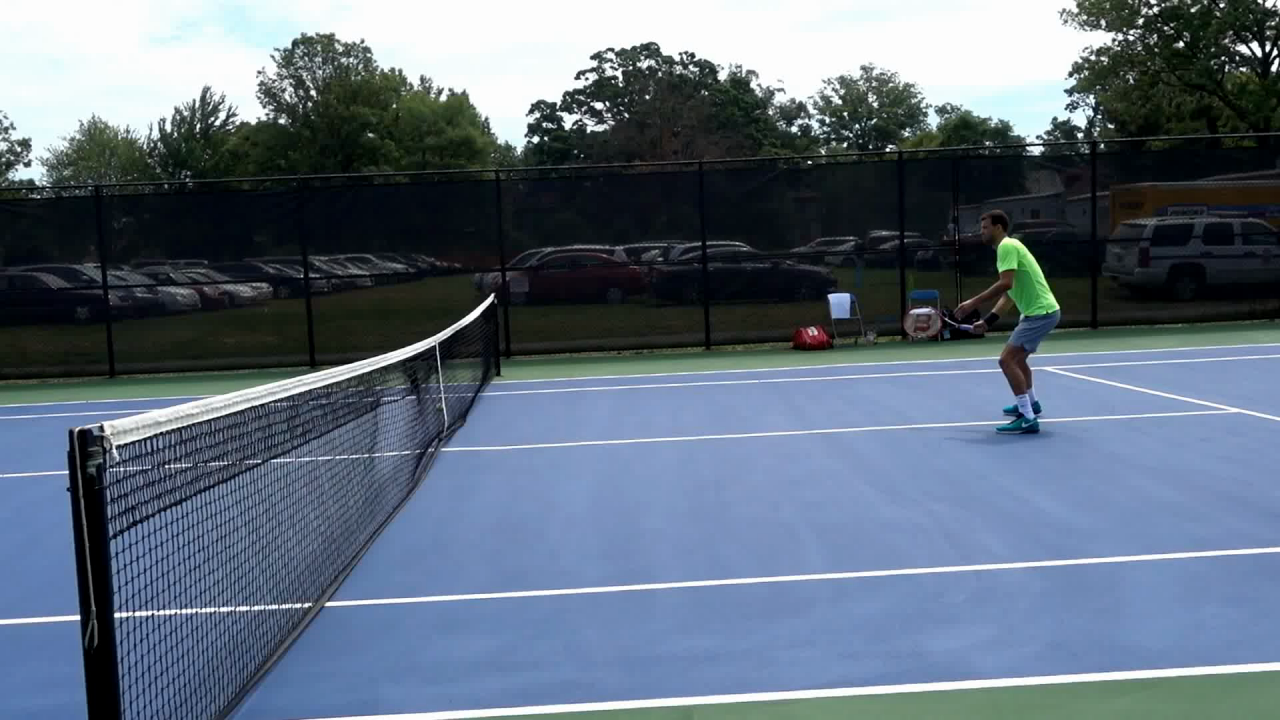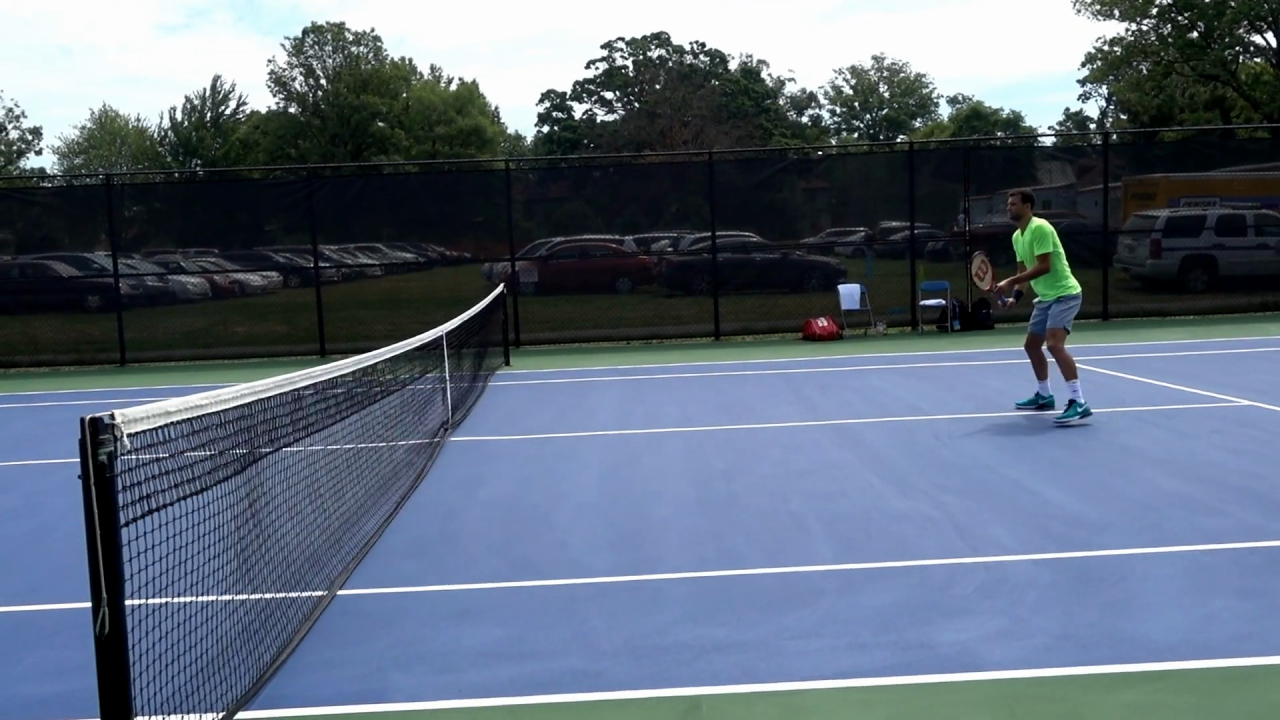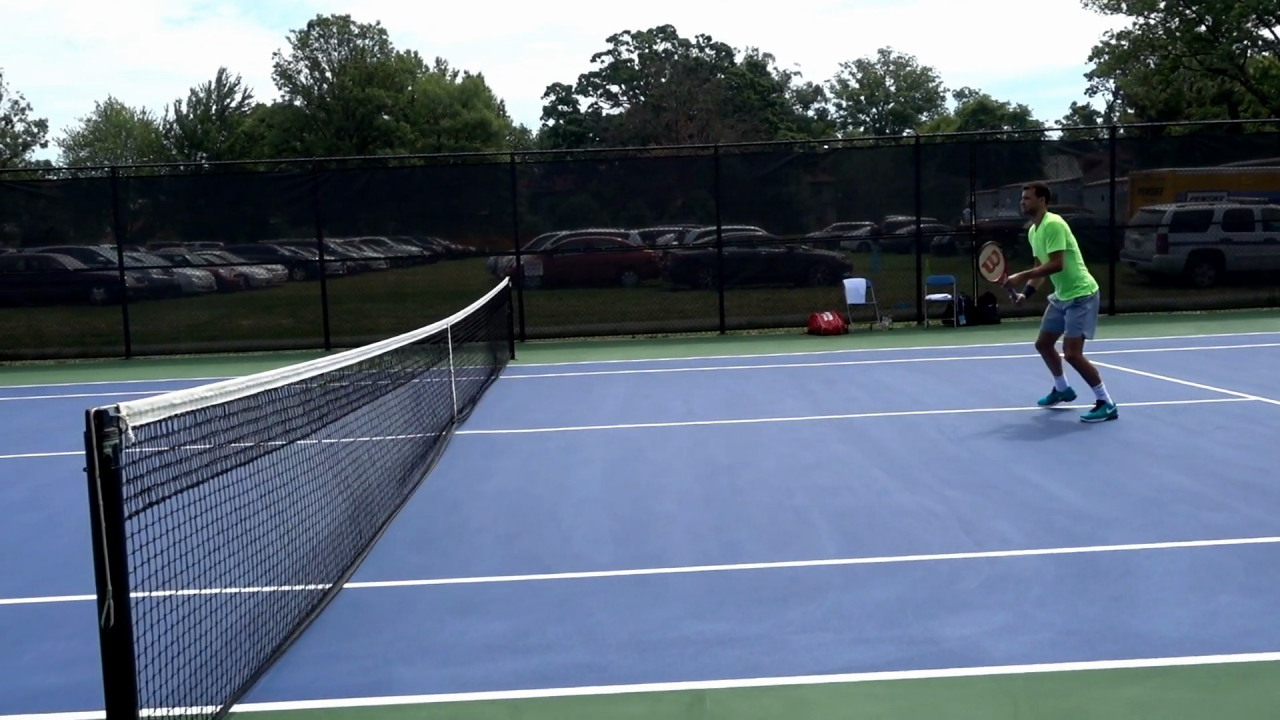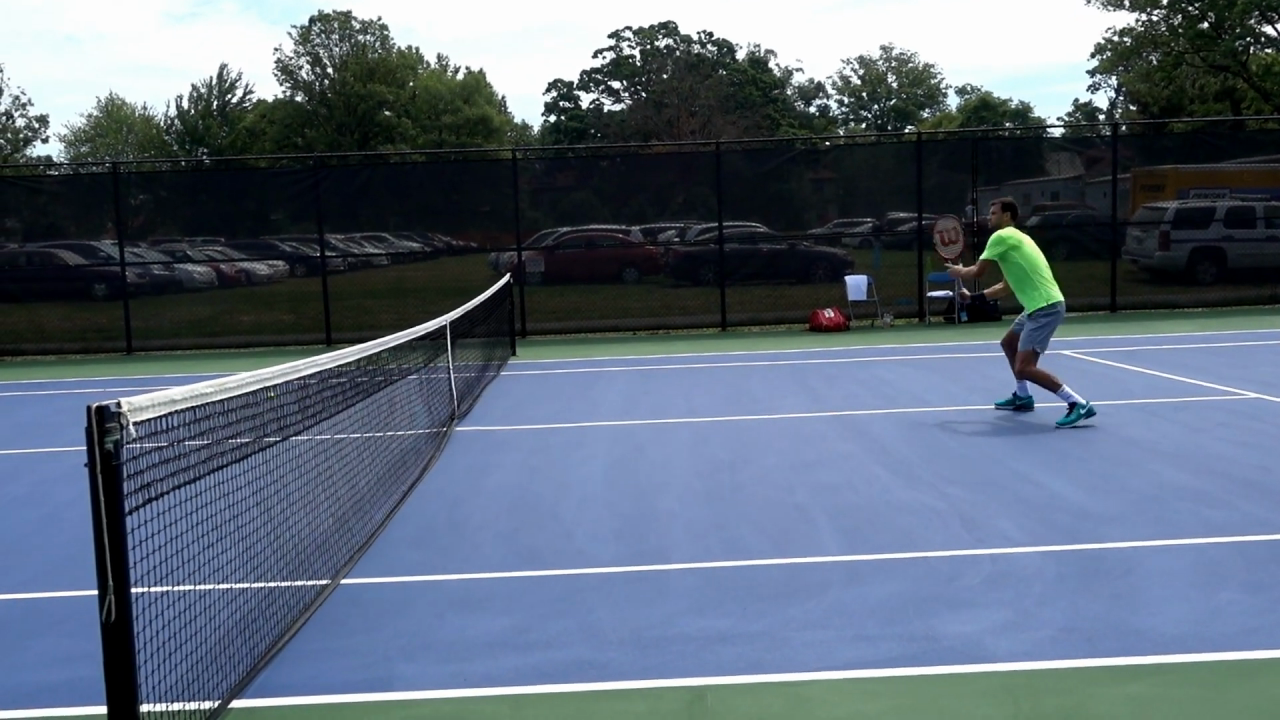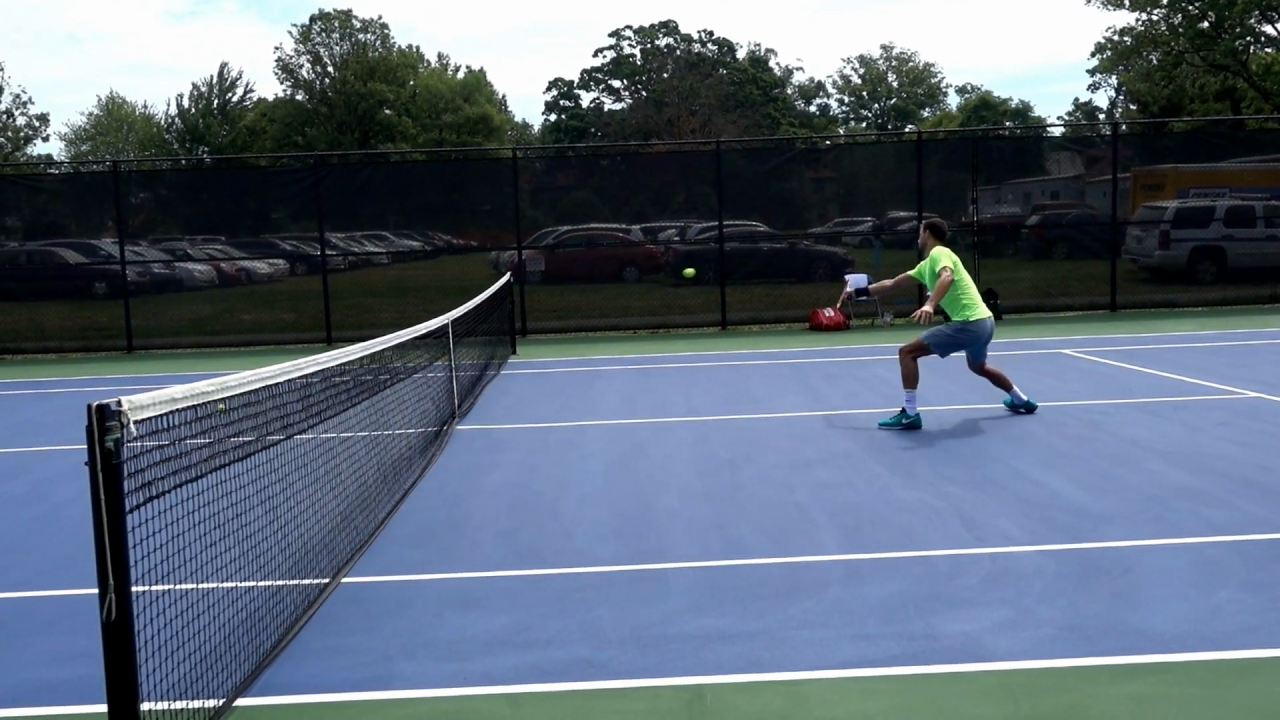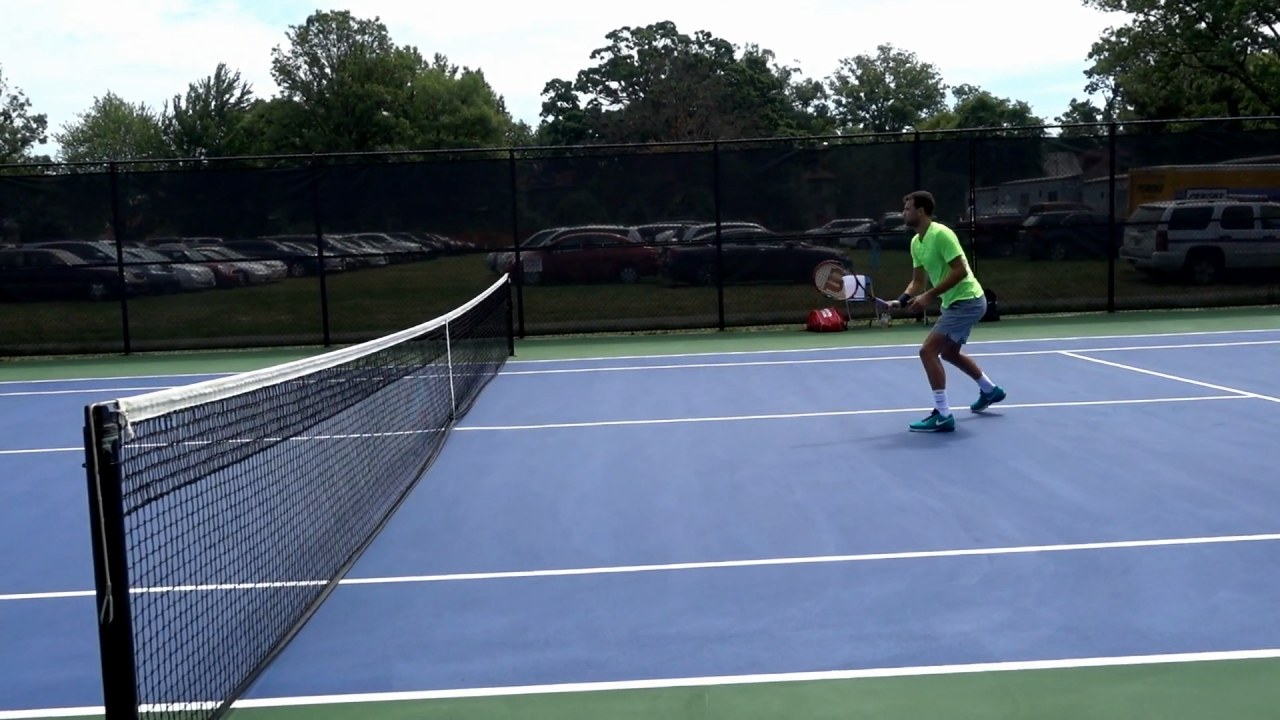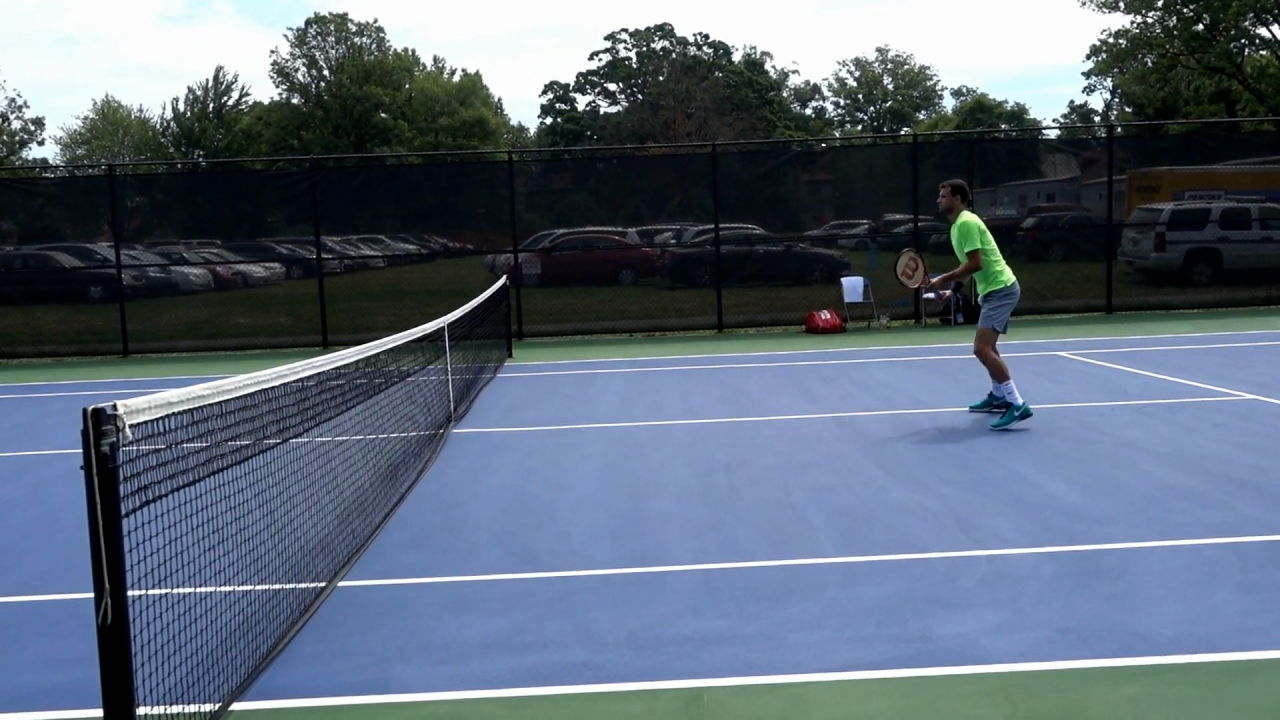
dt=0.5s
person 1, frame 1
left shoulder: (1008, 246)
right shoulder: (1003, 252)
left elbow: (1005, 285)
right elbow: (1007, 296)
left wrist: (973, 302)
right wrist: (988, 321)
left hip: (1041, 313)
right hip: (1036, 312)
left knee: (1007, 360)
right knee: (1016, 357)
left ankle: (1028, 418)
right ankle: (1031, 402)
person 1, frame 2
left shoulder: (1040, 227)
right shoulder: (1017, 237)
left elbow: (1045, 267)
right elbow: (1024, 272)
left wrist: (1010, 282)
right wrist: (1014, 297)
left hip: (1065, 294)
right hip: (1045, 298)
left knee: (1055, 345)
right knee: (1031, 346)
left ankle: (1078, 402)
right ankle: (1044, 395)
person 1, frame 3
left shoulder: (1053, 223)
right shoulder: (1032, 230)
left elbow: (1056, 265)
right elbow: (1040, 267)
left wrist: (1020, 277)
right wrist: (1025, 292)
left hip: (1082, 296)
right hip: (1061, 296)
left knee: (1072, 353)
right knee: (1043, 344)
left ankle: (1106, 403)
right ankle: (1062, 389)
person 1, frame 4
left shoulder: (1002, 236)
right shoulder: (1012, 238)
left elbow: (977, 272)
right elbow: (1006, 287)
left wrist: (959, 272)
right wrist: (974, 297)
left hip: (1046, 308)
right hip: (1037, 308)
left knee: (1023, 368)
right knee: (1008, 344)
left ankle: (1079, 404)
right ankle: (1022, 396)
person 1, frame 5
left shoulder: (940, 253)
right shoulder: (926, 265)
left elbow: (947, 277)
right elbow: (894, 283)
left wrist: (929, 305)
right wrist: (860, 290)
left hip: (968, 323)
right hip: (982, 322)
left knee: (907, 352)
right knee: (979, 367)
left ankle: (910, 414)
right ankle: (1021, 400)
person 1, frame 6
left shoulder: (941, 234)
right shoulder: (916, 242)
left elbow: (960, 271)
right elbow: (919, 281)
left wrist: (929, 296)
right wrist: (903, 299)
left hip: (967, 302)
right hip: (955, 304)
left knee: (928, 351)
right knee: (950, 354)
left ankle: (942, 415)
right ankle: (990, 391)
person 1, frame 7
left shoulder: (966, 223)
right shoulder: (957, 226)
left elbow: (975, 264)
left wrist: (943, 279)
right wrist: (950, 285)
left hip: (1001, 291)
right hip: (991, 291)
left knee: (981, 348)
right knee: (984, 345)
left ankle: (1017, 405)
right ankle: (998, 395)
